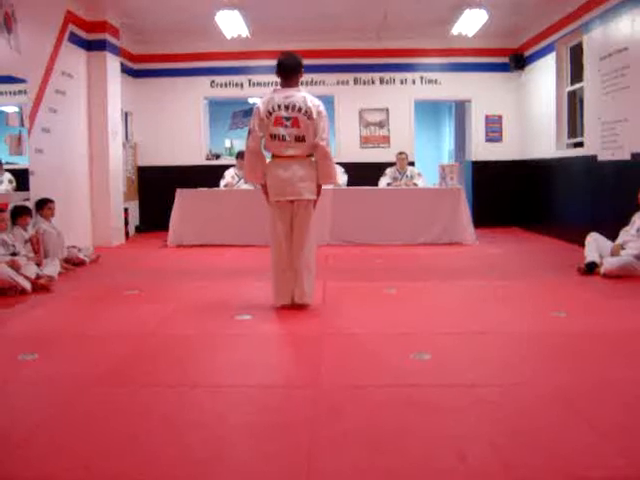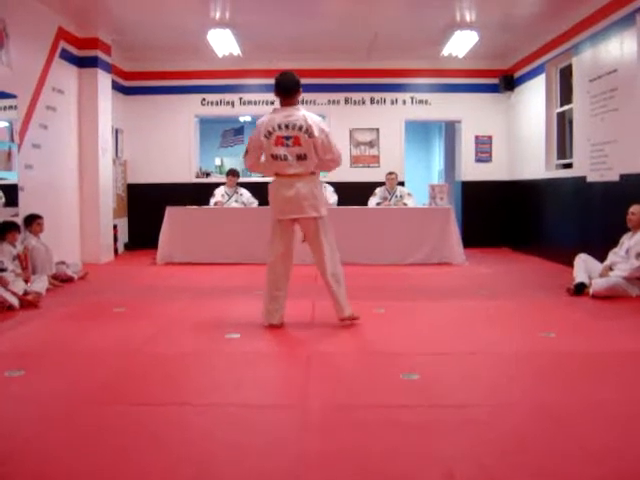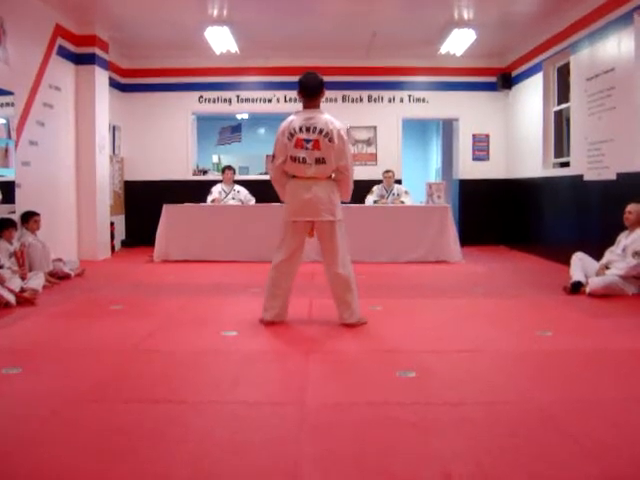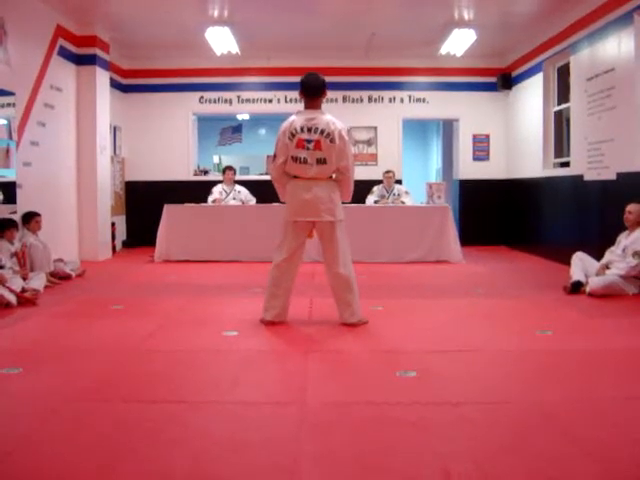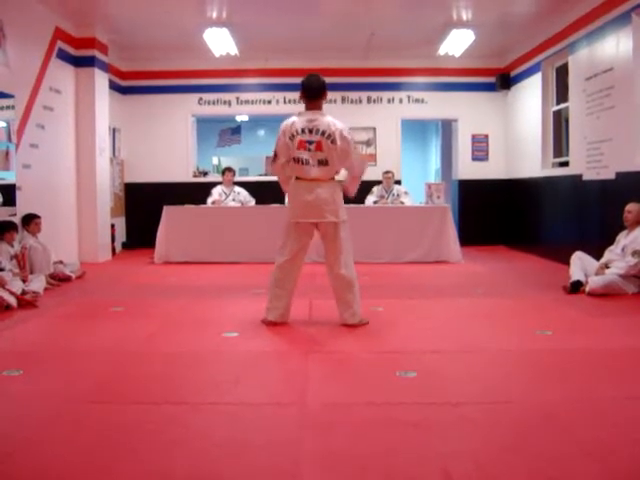
dt=1s
person 1, frame 1
left shoulder: (264, 104)
right shoulder: (314, 104)
left elbow: (253, 146)
right elbow: (322, 147)
left wrist: (261, 180)
right wrist: (321, 181)
left hip: (277, 173)
right hip: (304, 173)
left knee: (280, 239)
right knee: (303, 238)
left ankle: (283, 297)
right ankle: (302, 296)
person 1, frame 2
left shoulder: (264, 124)
right shoulder: (314, 121)
left elbow: (250, 160)
right elbow: (333, 158)
right wrist: (313, 164)
left hip: (280, 191)
right hip: (308, 189)
left knee: (278, 258)
right knee: (326, 253)
left ankle: (273, 315)
right ankle: (342, 309)
person 1, frame 3
left shoulder: (287, 126)
right shoulder: (334, 126)
left elbow: (277, 169)
right elbow: (345, 168)
right wrist: (342, 196)
left hip: (297, 195)
right hip: (325, 195)
left knee: (285, 257)
right knee: (337, 259)
left ankle: (272, 313)
right ankle: (350, 315)
person 1, frame 4
left shoulder: (288, 126)
right shoulder: (336, 126)
left elbow: (277, 168)
right elbow: (346, 168)
left wrist: (287, 195)
right wrist: (343, 197)
left hip: (297, 196)
right hip: (326, 196)
left knee: (285, 257)
right knee: (338, 259)
left ankle: (272, 313)
right ankle: (351, 314)
person 1, frame 5
left shoulder: (288, 126)
right shoulder: (337, 128)
left elbow: (279, 165)
right elbow: (356, 165)
right wrist: (349, 187)
left hip: (300, 196)
right hip: (329, 196)
left knee: (287, 259)
right knee: (340, 261)
left ankle: (275, 314)
right ankle: (351, 315)
